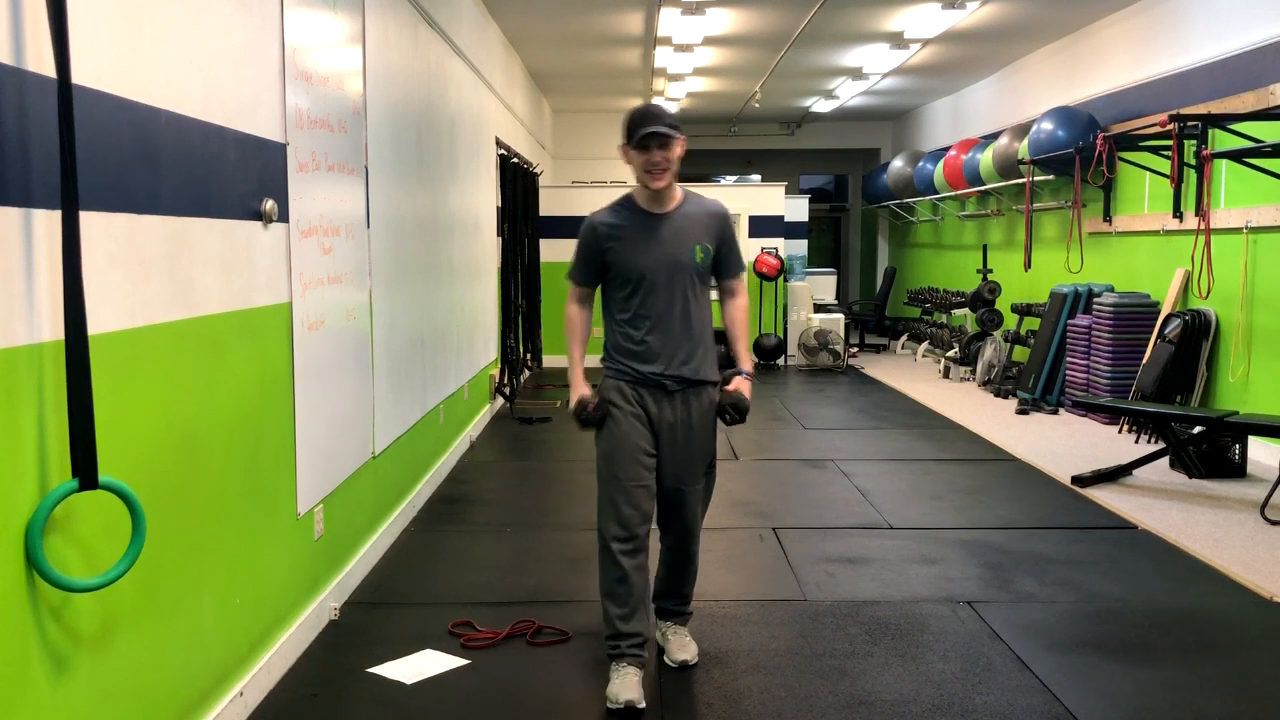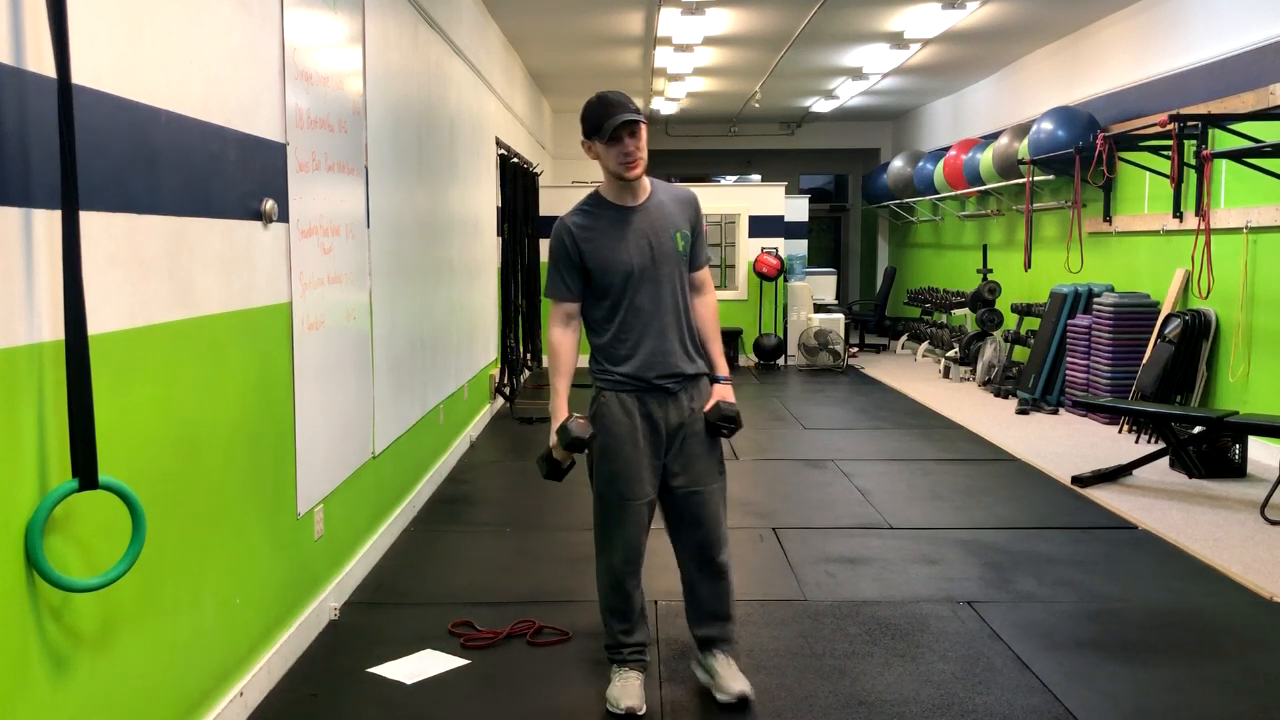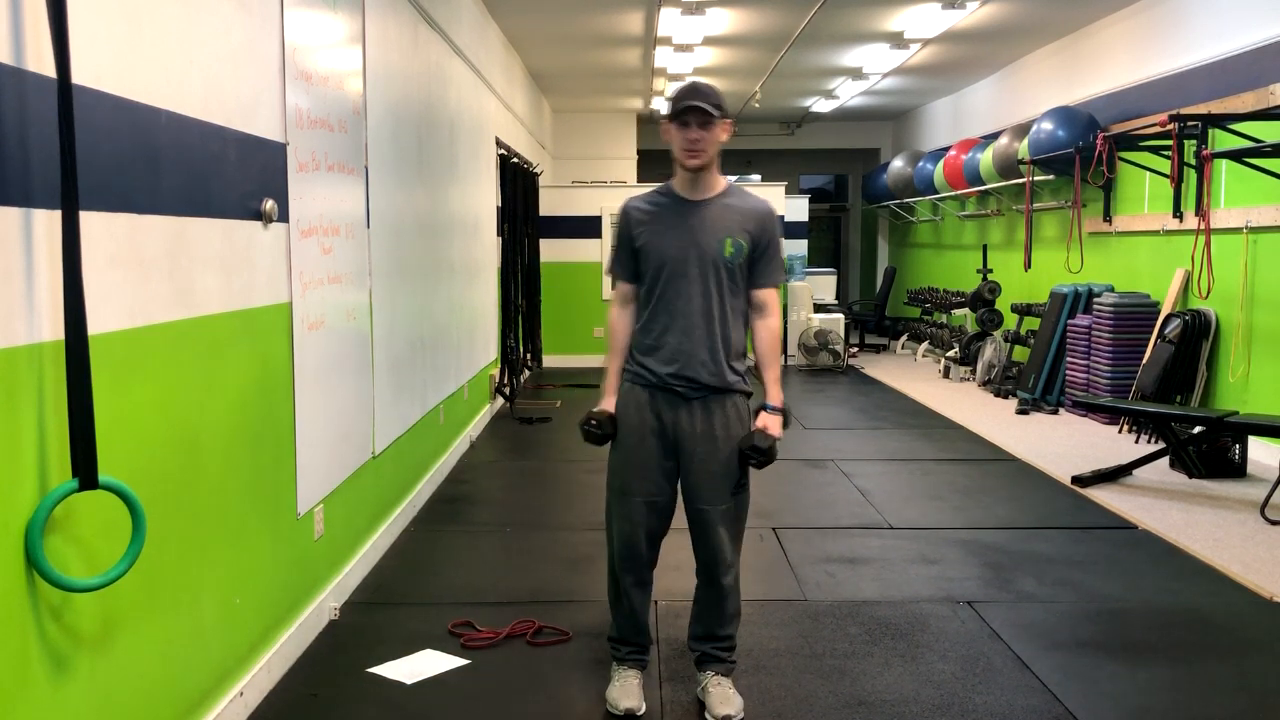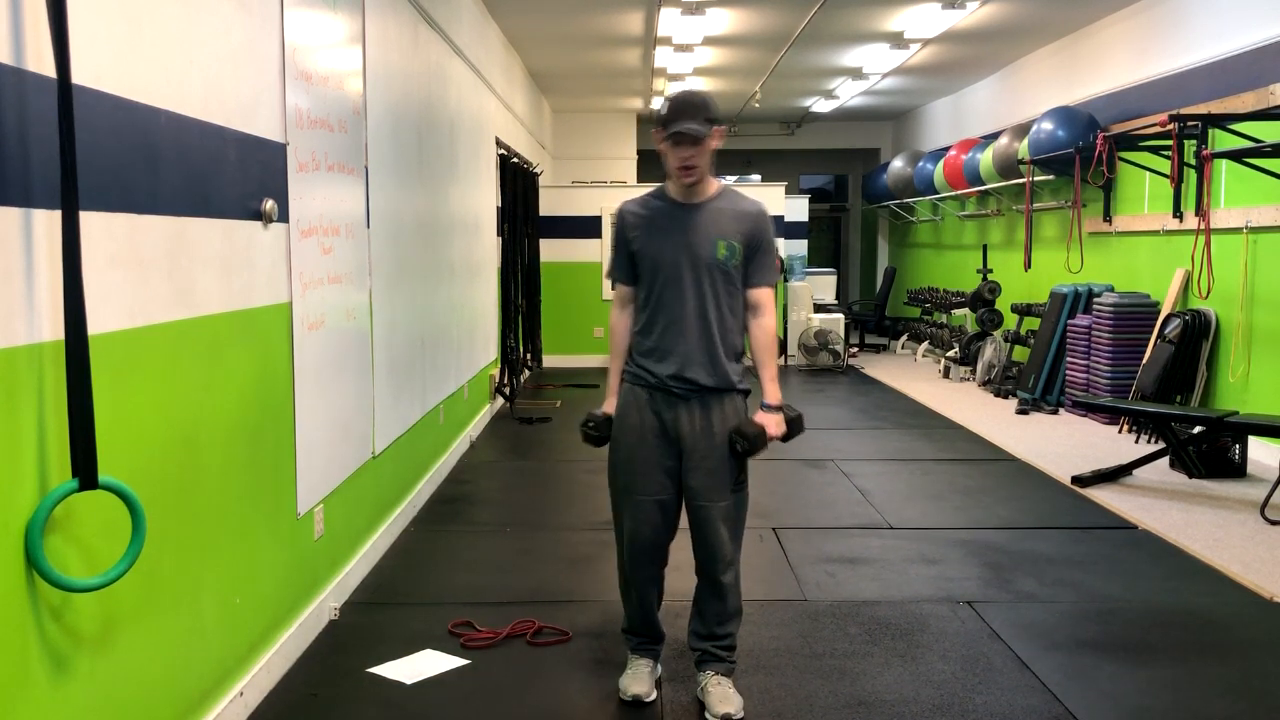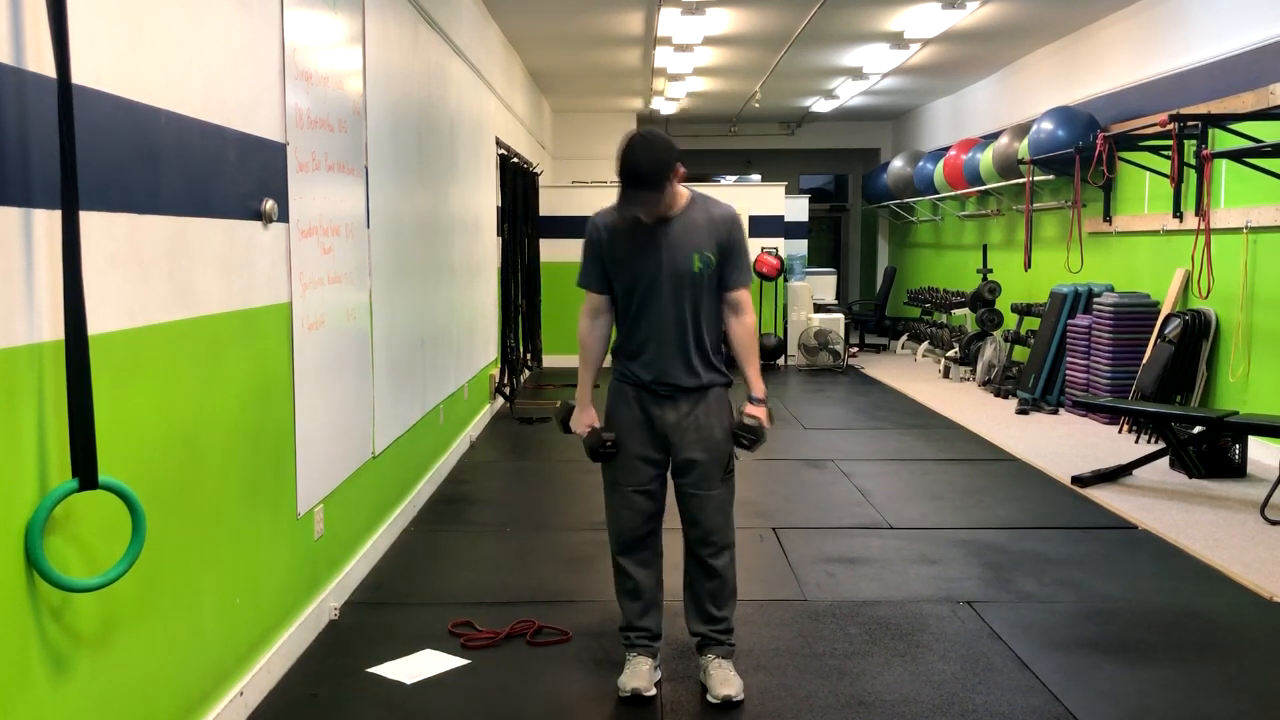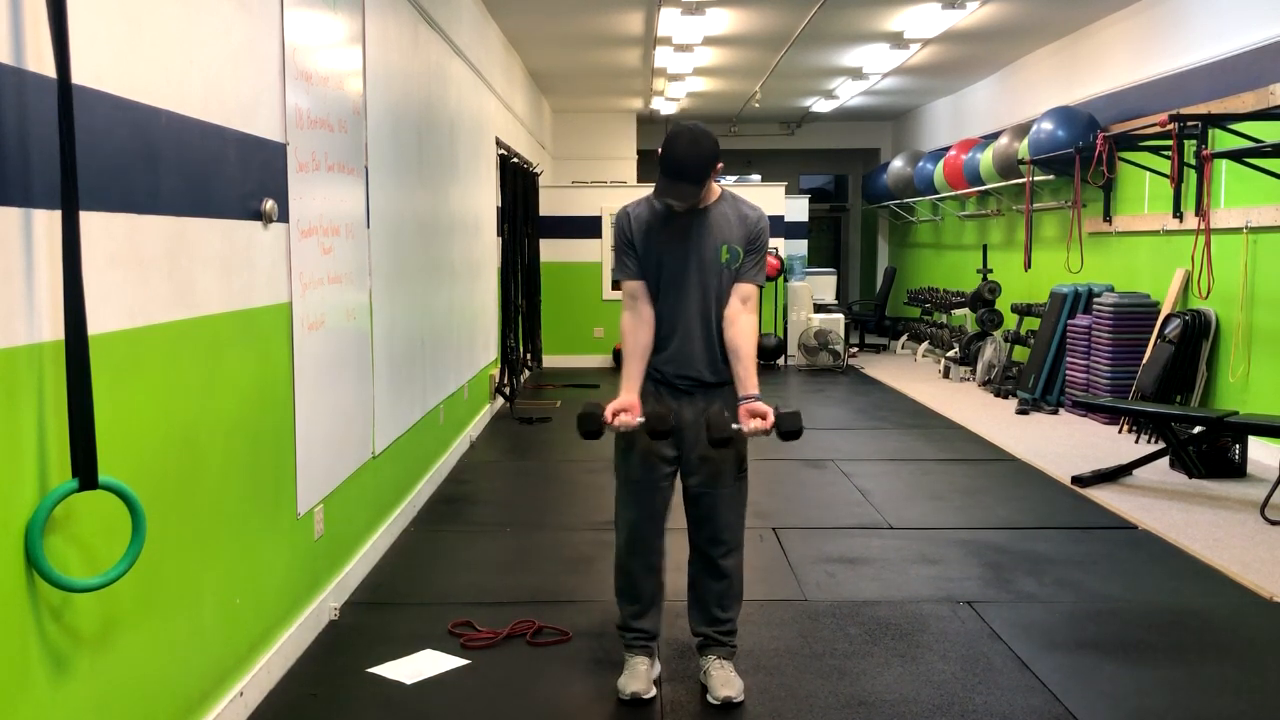
dt=0.7s
person 1, frame 1
left shoulder: (711, 217)
right shoulder: (603, 226)
left elbow: (733, 293)
right elbow: (579, 299)
left wrist: (742, 367)
right wrist: (577, 374)
left hip: (693, 391)
right hip: (625, 392)
left knee: (684, 519)
right knee: (624, 526)
left ankle: (674, 618)
right ankle: (627, 654)
person 1, frame 2
left shoulder: (681, 205)
right shoulder: (574, 230)
left elbow: (701, 293)
right elbow: (564, 322)
left wrist: (721, 376)
right wrist: (559, 413)
left hip: (690, 393)
right hip: (621, 401)
left knee: (705, 531)
right knee: (622, 539)
left ankle: (714, 650)
right ankle: (627, 660)
person 1, frame 3
left shoulder: (755, 217)
right shoulder: (638, 213)
left elbow: (764, 313)
right elbow: (624, 305)
left wrist: (772, 403)
right wrist: (611, 390)
left hip: (719, 403)
right hip: (644, 400)
left knee: (718, 545)
right knee: (631, 539)
left ankle: (715, 666)
right ankle: (628, 660)
person 1, frame 4
left shoulder: (748, 217)
right shoulder: (633, 216)
left elbow: (760, 311)
right elbow: (624, 307)
left wrist: (771, 401)
right wrist: (612, 391)
left hip: (718, 404)
right hip: (643, 401)
left knee: (718, 545)
right knee: (640, 539)
left ankle: (715, 665)
right ankle: (643, 651)
person 1, frame 5
left shoulder: (720, 222)
right shoulder: (604, 229)
left elbow: (737, 311)
right elbow: (595, 316)
left wrist: (756, 394)
right wrist: (584, 400)
left hip: (702, 398)
right hip: (631, 399)
left knee: (710, 533)
right knee: (633, 531)
left ankle: (716, 649)
right ankle: (642, 648)
person 1, frame 6
left shoulder: (747, 221)
right shoulder: (634, 220)
left elbow: (741, 311)
right elbow: (637, 310)
left wrist: (749, 396)
right wrist: (629, 392)
left hip: (716, 396)
right hip: (652, 393)
left knee: (719, 534)
right knee: (637, 528)
left ankle: (716, 651)
right ankle: (640, 648)
